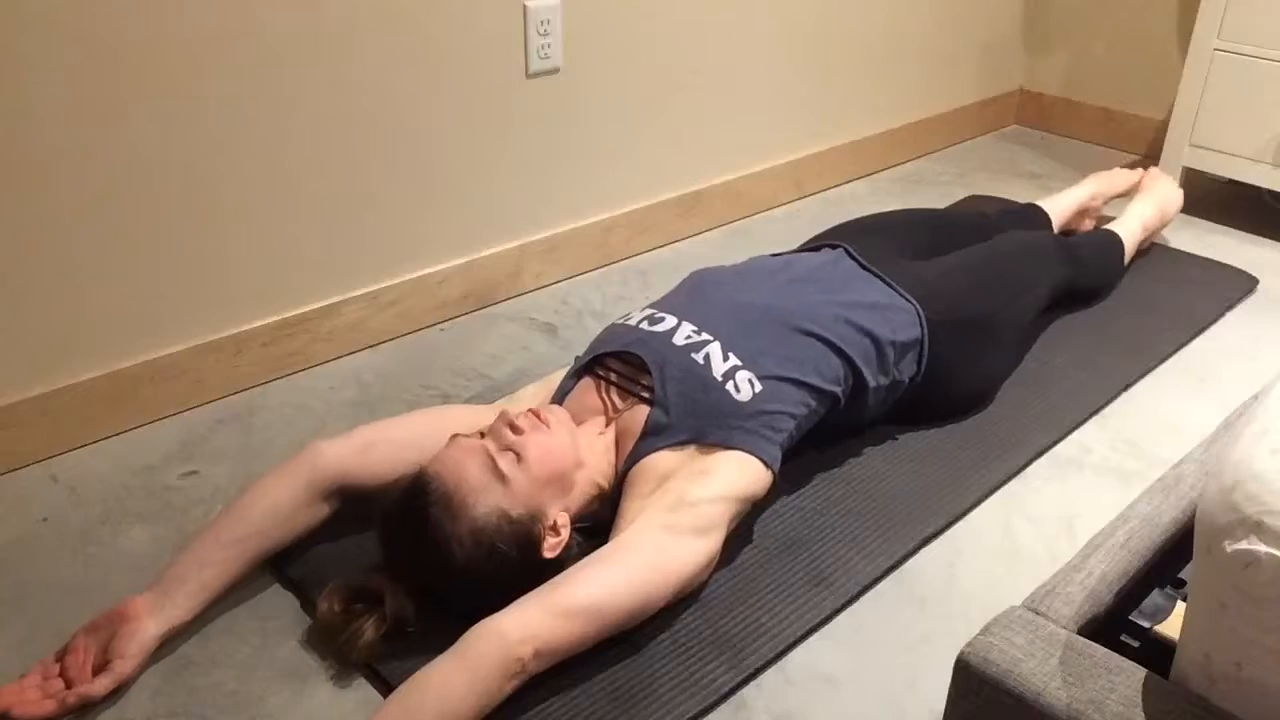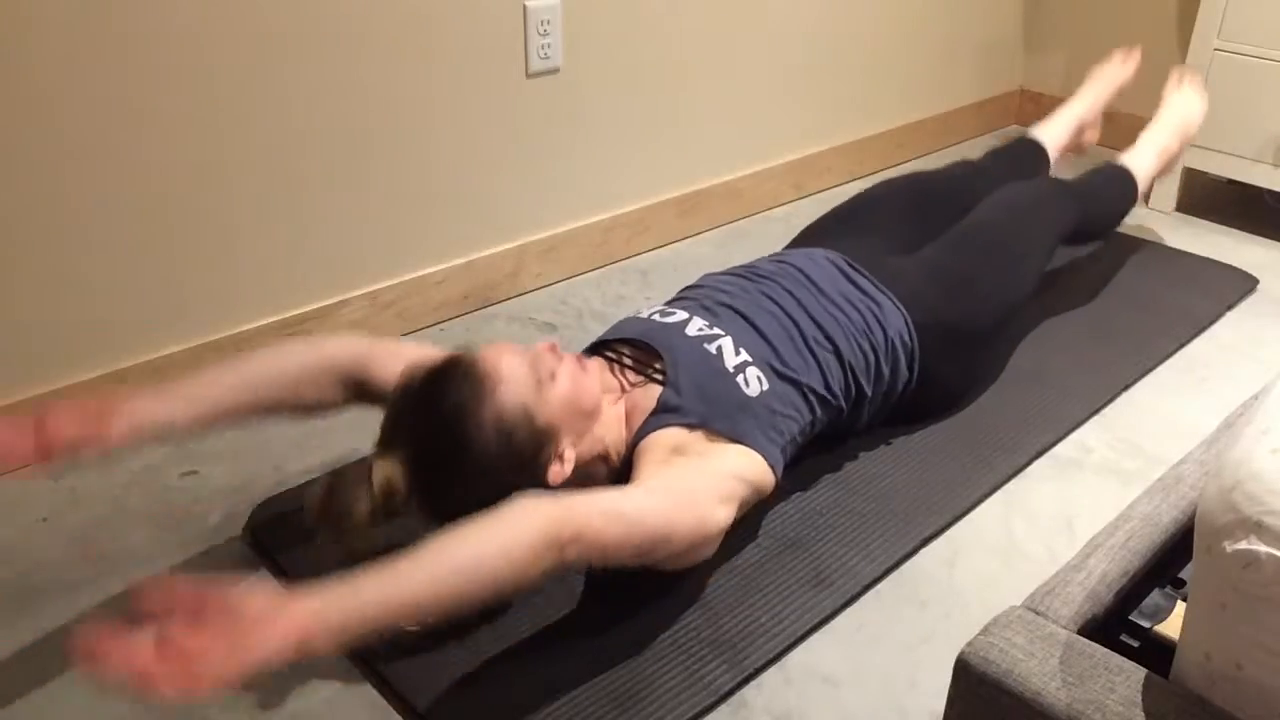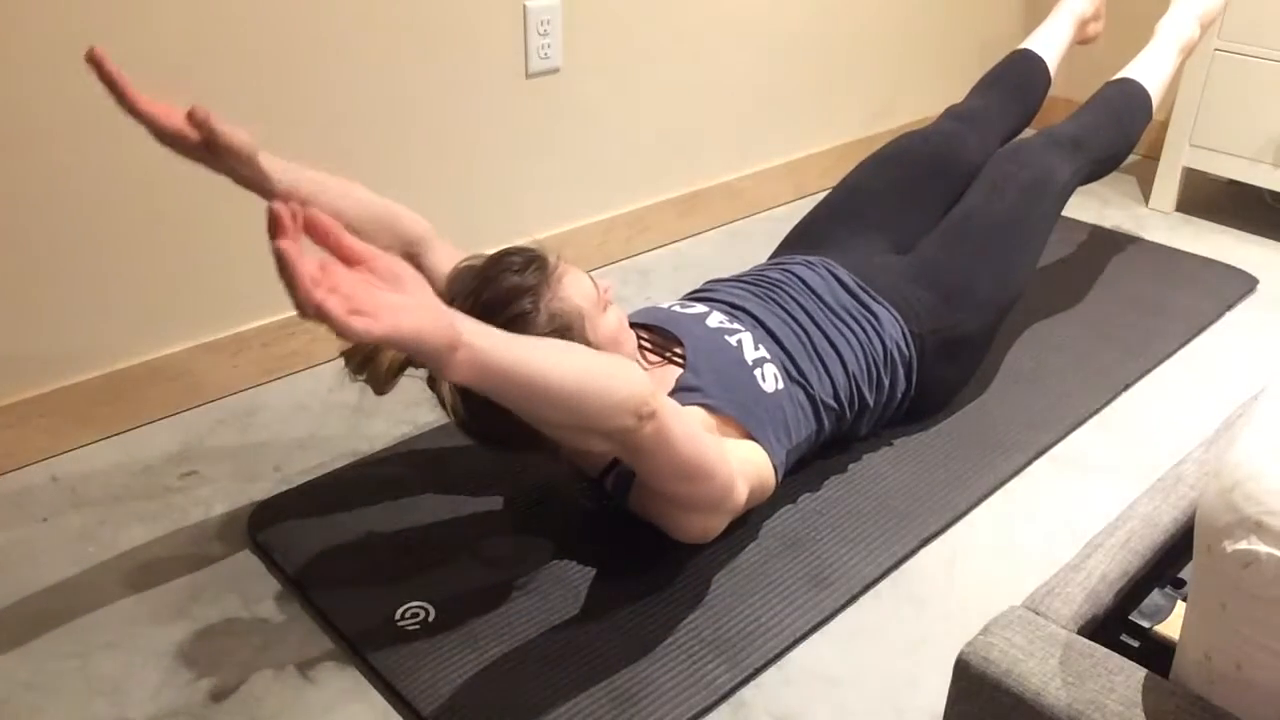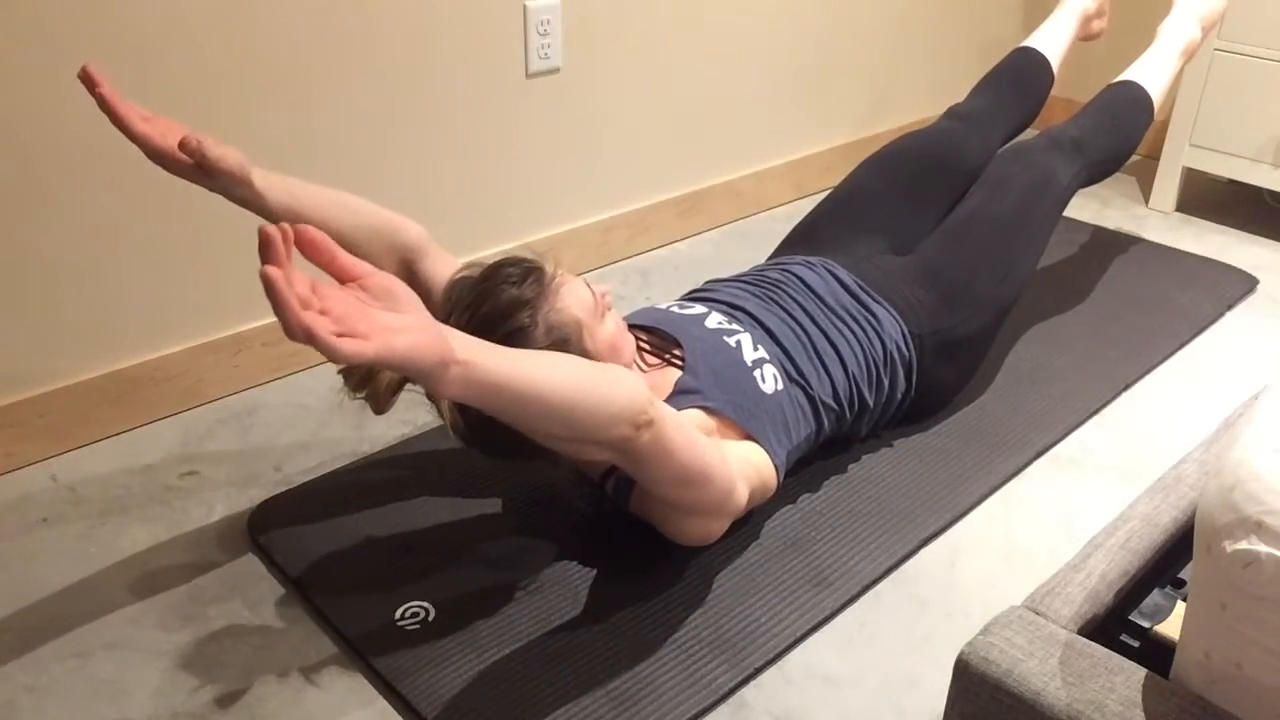
dt=1s
person 1, frame 1
left shoulder: (561, 408)
right shoulder: (681, 497)
left hip: (831, 267)
right hip: (916, 333)
left knee: (975, 220)
right knee: (1043, 261)
left ankle: (1083, 200)
right ankle: (1131, 218)
person 1, frame 2
left shoulder: (581, 381)
right shoulder: (682, 486)
left elbow: (356, 356)
right elbow: (559, 536)
left wrist: (143, 407)
left hip: (808, 276)
right hip: (901, 337)
left knee: (971, 184)
right knee: (1021, 219)
left ankle: (1076, 119)
right ankle: (1147, 148)
person 1, frame 3
left shoulder: (603, 355)
right shoulder: (692, 482)
left elbow: (419, 242)
right elbow: (634, 409)
left wrist: (241, 159)
right wrist: (441, 338)
left hip: (804, 273)
right hip: (909, 331)
left knee: (967, 136)
right knee: (1043, 162)
person 1, frame 4
left shoulder: (590, 357)
right shoulder: (693, 485)
left elbow: (411, 249)
right elbow: (633, 414)
left wrist: (227, 171)
right wrist: (435, 354)
left hip: (803, 272)
right hip: (908, 330)
left knee: (968, 134)
right knee: (1043, 162)
